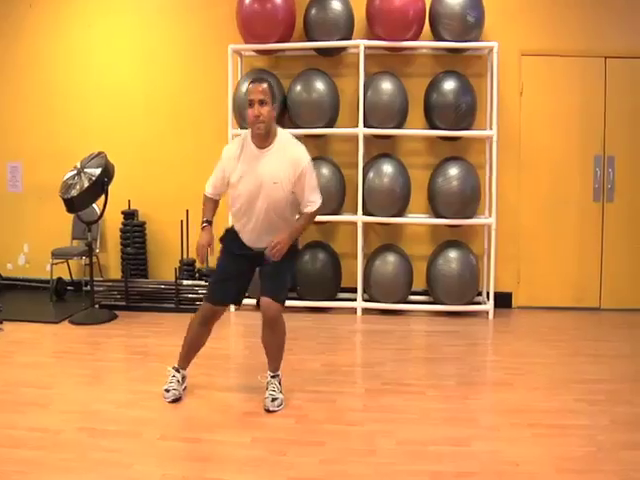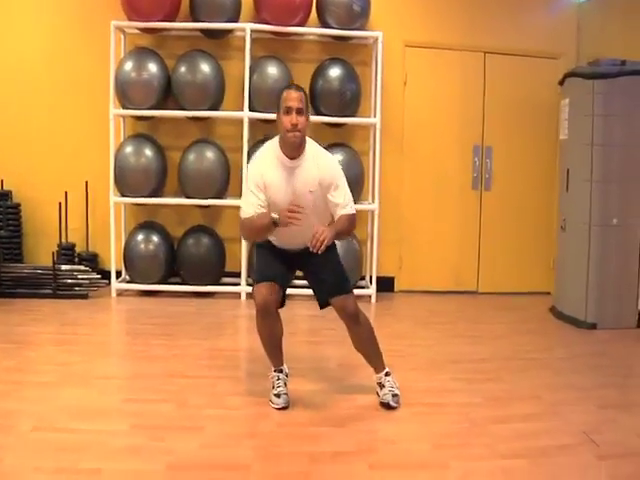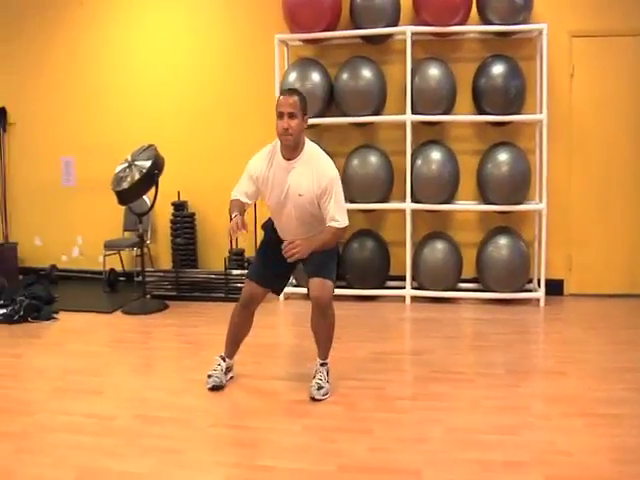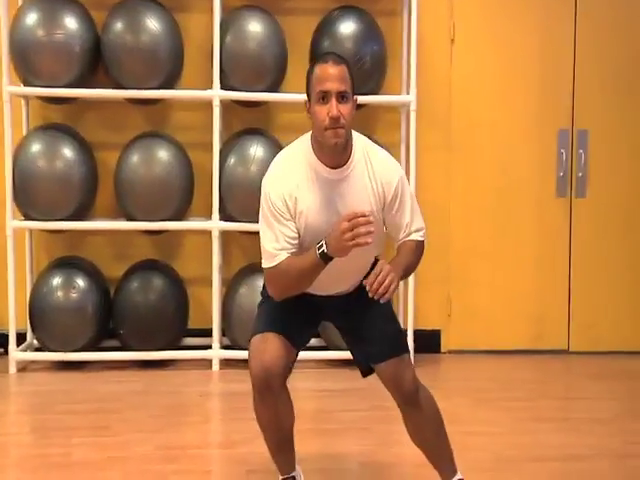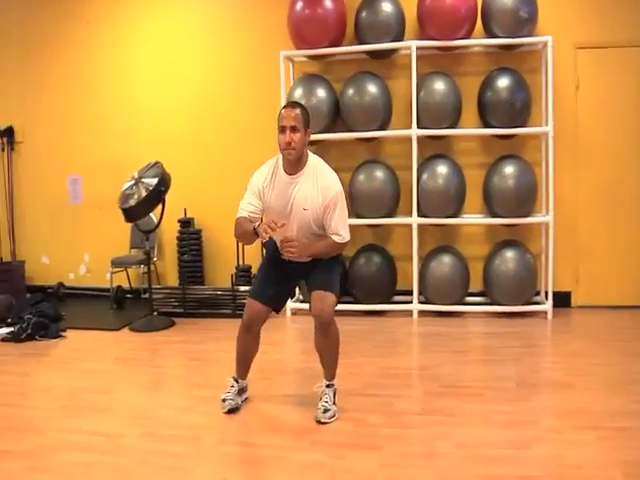
dt=1s
person 1, frame 1
left shoulder: (295, 154)
right shoulder: (233, 150)
left elbow: (312, 207)
right elbow: (212, 191)
left wrist: (290, 235)
right wrist: (207, 227)
left hip: (279, 247)
right hip: (240, 241)
left knee: (271, 311)
right knee: (209, 310)
left ankle: (273, 378)
right ankle: (178, 373)
person 1, frame 2
left shoulder: (325, 163)
right shoulder: (260, 162)
left elbow: (348, 215)
right elbow: (248, 230)
left wrist: (330, 230)
right wrist: (276, 220)
left hip: (316, 244)
right hip: (273, 246)
left knee: (349, 308)
right knee: (263, 300)
left ankle: (382, 375)
right ankle: (278, 373)
person 1, frame 3
left shoulder: (323, 168)
right shoulder: (262, 161)
left elbow: (338, 228)
right elbow: (240, 197)
left wrist: (309, 246)
right wrist: (236, 217)
left hip: (319, 240)
right hip: (280, 234)
left knee: (321, 296)
right knee: (249, 296)
left ankle: (322, 367)
right ankle: (225, 362)
person 1, frame 4
left shoulder: (383, 168)
right shoulder: (281, 178)
left elbow: (414, 238)
right elbow: (276, 285)
left wrist: (395, 268)
right wrist: (329, 249)
left hip: (359, 286)
right hip: (293, 287)
left knee: (404, 383)
right knee: (265, 369)
person 1, frame 5
left shoulder: (327, 181)
right shoulder: (263, 176)
left elbow: (339, 240)
right elbow: (239, 232)
left wrist: (308, 248)
right wrist: (258, 227)
left hip: (319, 255)
right hip: (280, 254)
left knee: (323, 313)
right knee: (251, 317)
left ankle: (329, 388)
right ankle: (239, 384)
